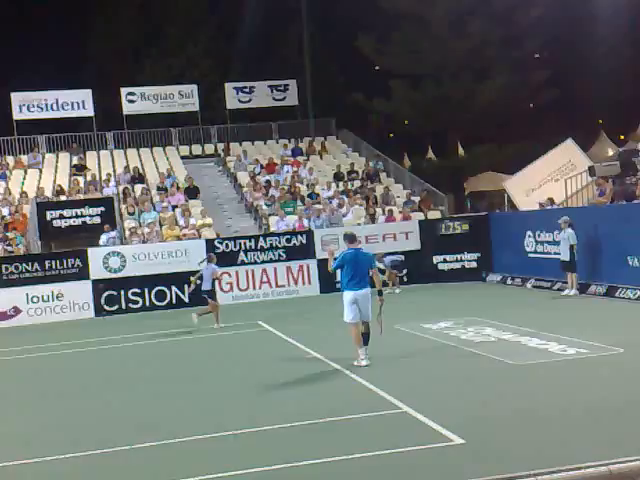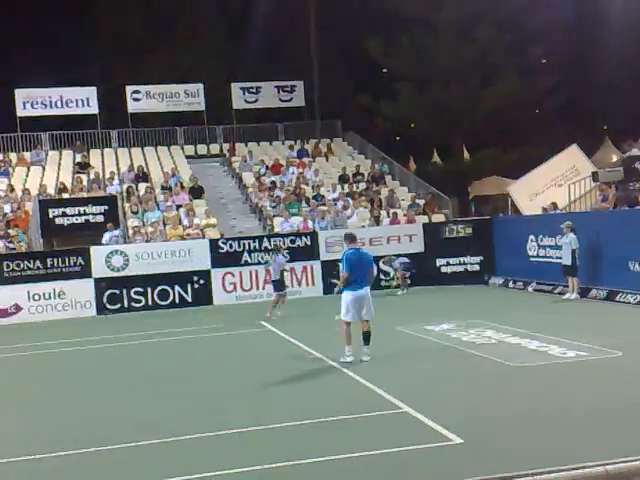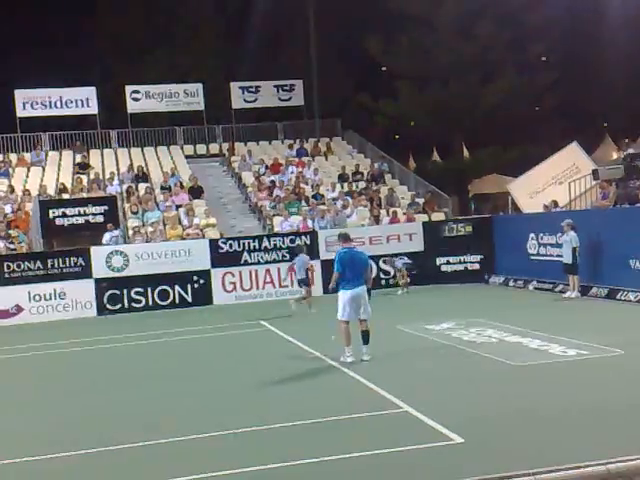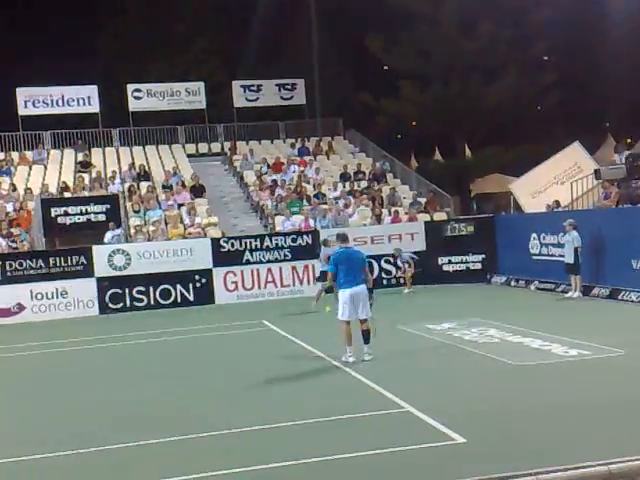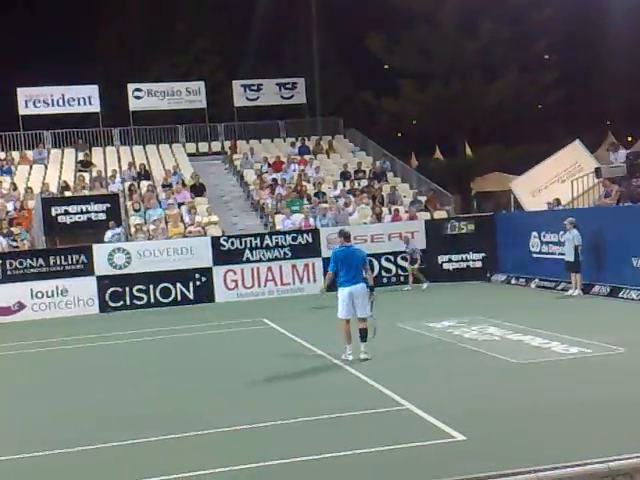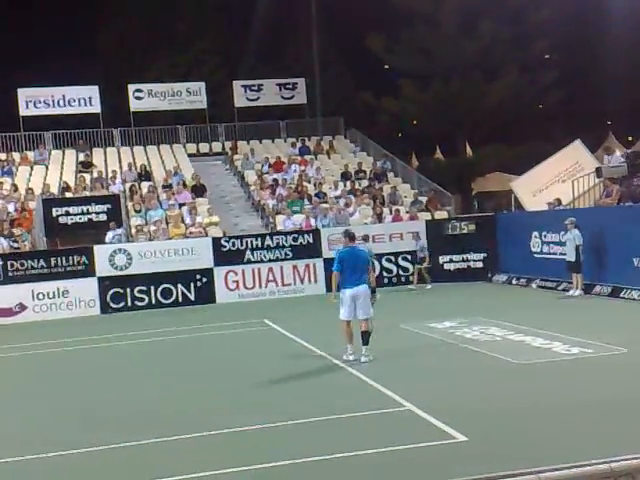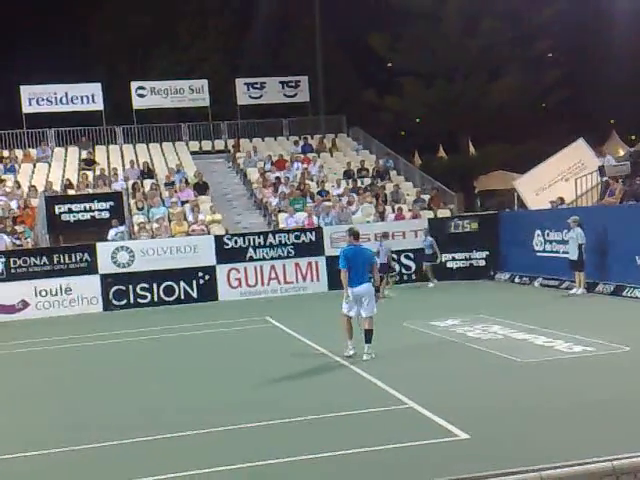
dt=0.2s
person 1, frame 1
left shoulder: (345, 255)
right shoulder: (368, 255)
left elbow: (331, 269)
right elbow: (375, 274)
left wrist: (330, 256)
right wrist: (380, 292)
left hip: (350, 293)
right hip: (364, 291)
left knee: (354, 325)
right knee: (365, 322)
left ankle: (362, 357)
right ankle: (364, 353)
person 1, frame 2
left shoulder: (347, 255)
right shoulder: (368, 256)
left elbow: (345, 275)
right elbow: (372, 276)
left wrist: (338, 287)
left hip: (350, 292)
right hip: (365, 291)
left knee: (346, 323)
right knee: (365, 322)
left ankle: (349, 354)
right ankle: (366, 353)
person 1, frame 3
left shoulder: (340, 254)
right shoulder: (363, 255)
left elbow: (336, 275)
right elbow: (368, 275)
left wrist: (332, 285)
right wrist: (367, 289)
left hip: (346, 291)
right hip: (361, 290)
left knee: (344, 322)
right knee: (363, 321)
left ankle: (348, 354)
right ankle: (365, 352)
person 1, frame 4
left shoulder: (336, 255)
right shoulder: (360, 254)
left elbow: (331, 276)
right elbow: (367, 274)
left wrist: (330, 284)
right wrist: (370, 290)
left hip: (345, 291)
right hip: (361, 289)
left knee: (346, 322)
right knee: (364, 321)
left ankle: (349, 354)
right ankle: (367, 352)
person 1, frame 5
left shoulder: (336, 253)
right shoulder: (361, 252)
left elbow: (331, 274)
right elbow: (368, 272)
left wrist: (325, 286)
right wrist: (372, 289)
left hip: (344, 289)
right hip: (360, 287)
left knee: (345, 321)
right knee: (363, 319)
left ankle: (349, 352)
right ankle: (363, 350)
person 1, frame 6
left shoulder: (340, 254)
right shoulder: (364, 253)
left elbow: (336, 274)
right elbow: (370, 273)
left wrist: (333, 292)
left hip: (347, 291)
right hip: (363, 289)
left knee: (347, 322)
right knee: (364, 320)
left ankle: (350, 352)
right ankle: (365, 353)
person 1, frame 7
left shoulder: (345, 252)
right shoulder: (369, 252)
left elbow: (344, 272)
right elbow: (375, 272)
left wrist: (345, 290)
right wrist: (377, 289)
left hip: (352, 289)
right hip: (366, 287)
left knee: (347, 316)
right knee: (368, 318)
left ankle: (350, 347)
right ankle: (367, 351)
